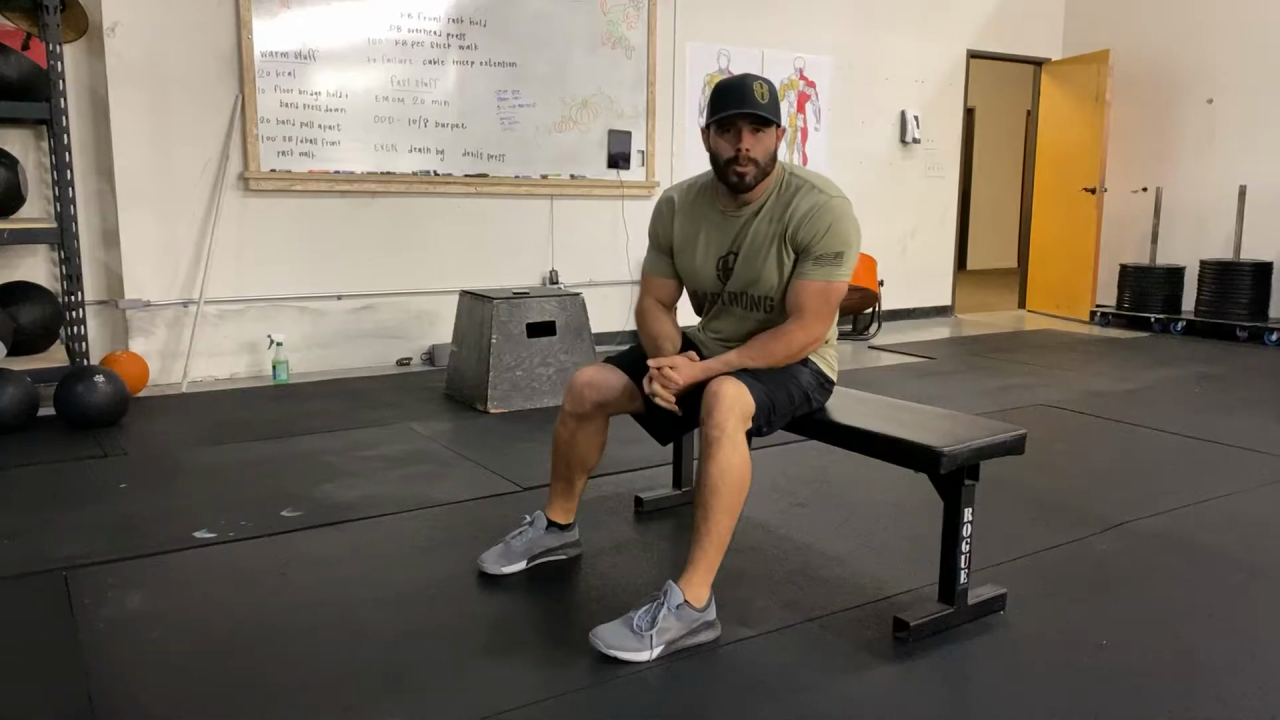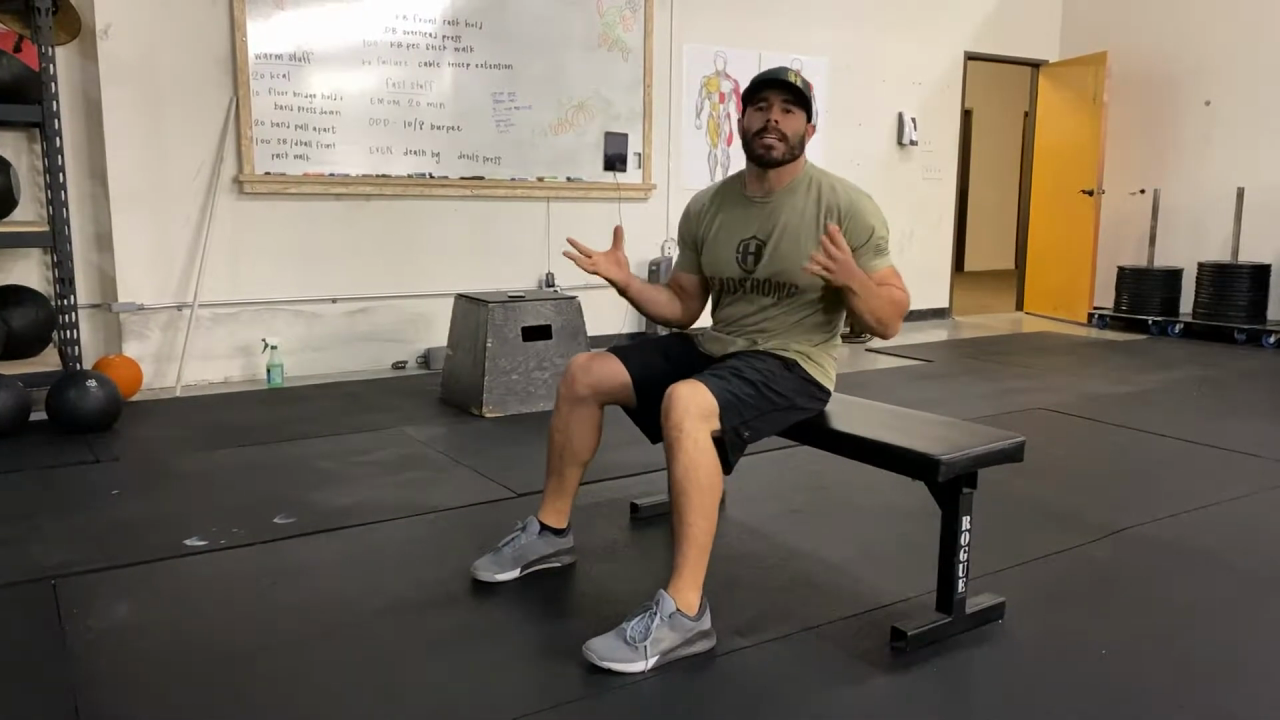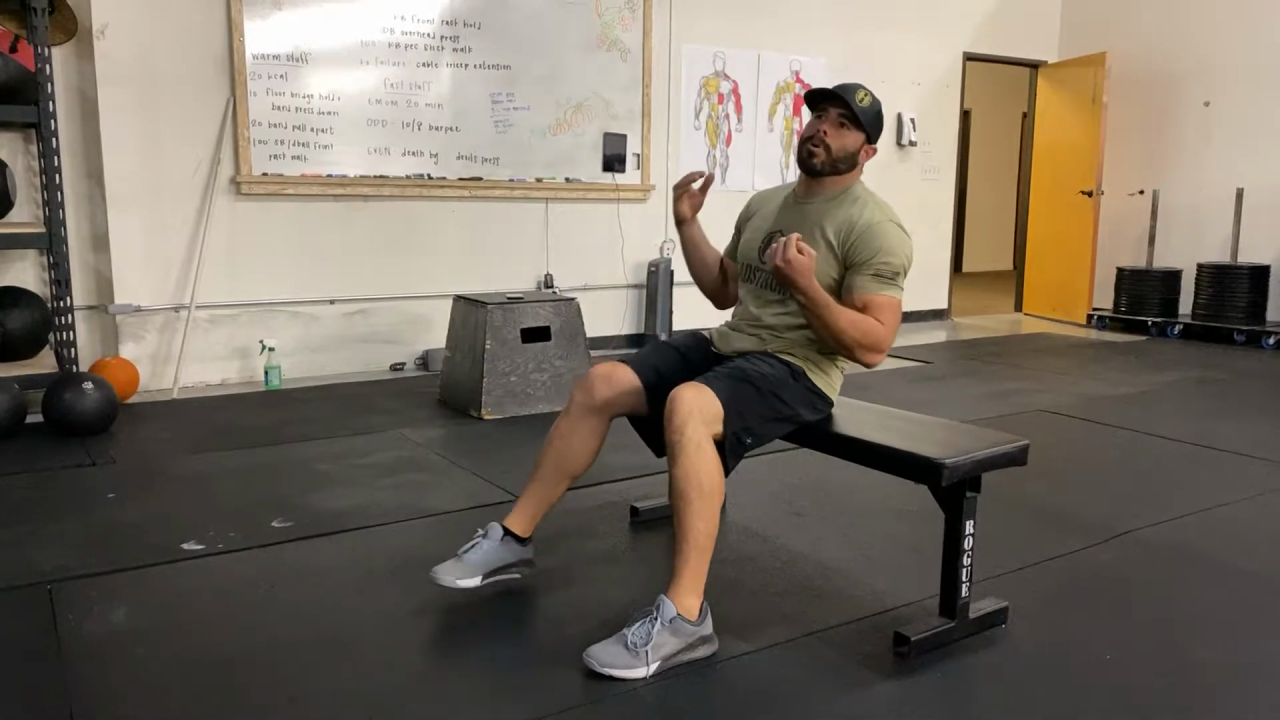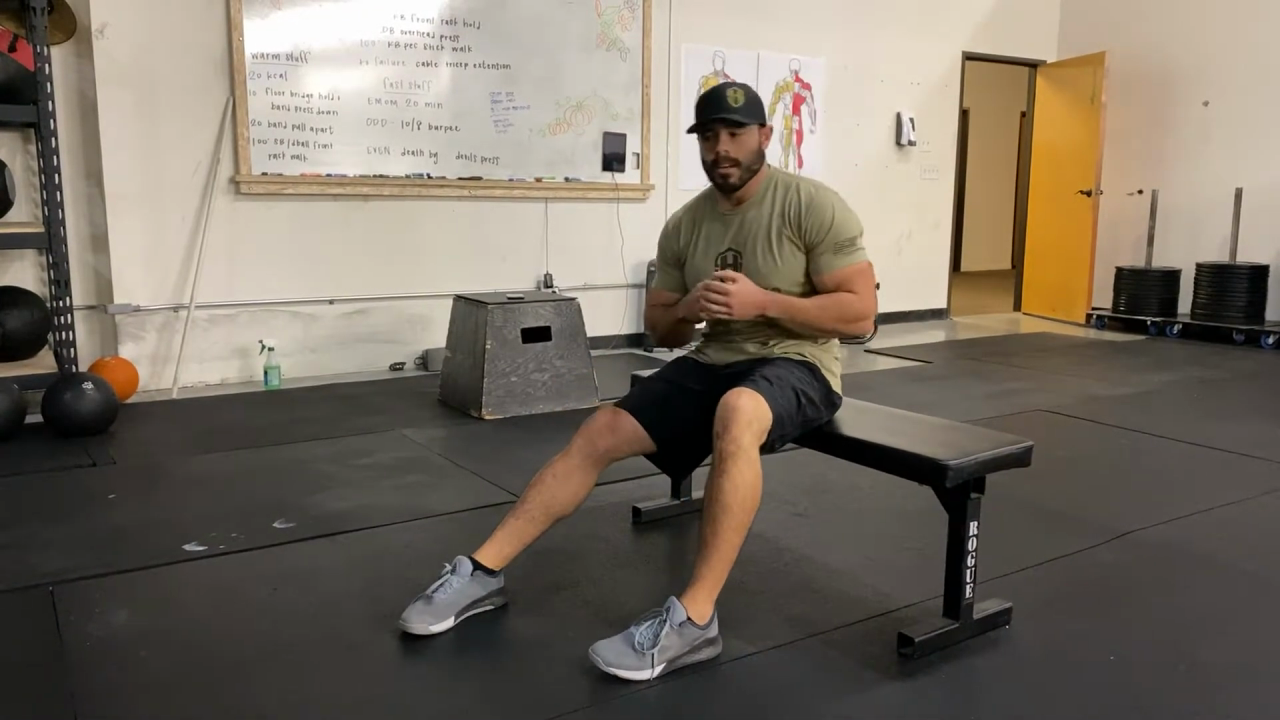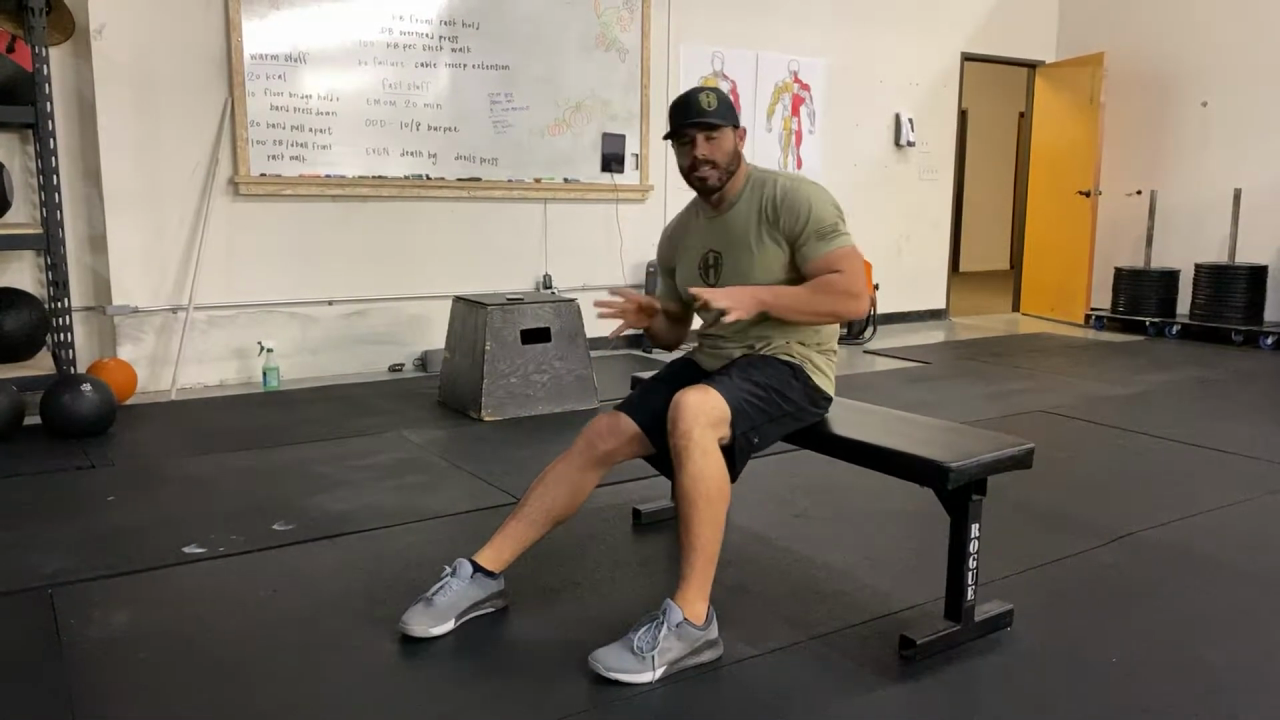
dt=1s
person 1, frame 1
left shoulder: (821, 209)
right shoulder: (677, 205)
left elbow: (805, 331)
right elbow: (654, 302)
left wrist: (701, 371)
right wrist: (670, 359)
left hip: (793, 362)
right hip: (708, 347)
left knee: (723, 400)
right knee: (586, 387)
left ankle: (690, 603)
right ankle: (556, 526)
person 1, frame 2
left shoulder: (844, 207)
right shoulder: (705, 208)
left elbow: (891, 318)
right elbow: (682, 307)
left wrist: (849, 277)
right wrist: (625, 282)
left hip: (790, 364)
right hip: (714, 346)
left knee: (683, 404)
right knee: (583, 374)
left ankle: (683, 612)
right ankle: (550, 532)
person 1, frame 3
left shoulder: (873, 227)
right shoulder: (765, 204)
left elbow: (872, 347)
left wrist: (807, 286)
right wrist: (688, 225)
left hip: (798, 369)
right hip: (729, 343)
left knee: (688, 407)
right knee: (601, 385)
left ankle: (685, 616)
right ankle: (512, 539)
person 1, frame 4
left shoulder: (814, 206)
right shoulder: (684, 225)
left elbow: (860, 314)
right elbow: (659, 327)
left wrist: (762, 301)
right wrist: (682, 314)
left hip: (796, 365)
right hip: (713, 361)
left knee: (735, 414)
right knee: (599, 433)
left ankle: (694, 619)
right ankle: (480, 572)
person 1, frame 5
left shoulder: (794, 201)
right shoulder: (681, 232)
left elbow: (853, 296)
right elbow: (673, 335)
left wrist: (754, 297)
right wrist: (646, 317)
left hip: (789, 366)
right hip: (712, 362)
left knee: (691, 412)
right knee: (599, 436)
left ankle: (690, 621)
right ankle: (480, 575)
